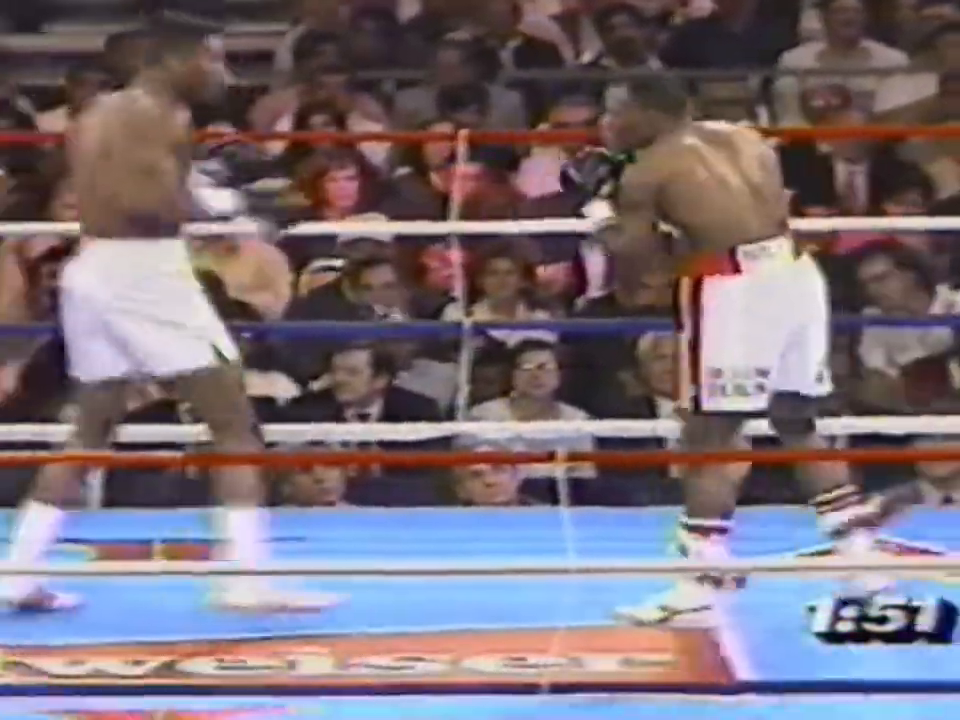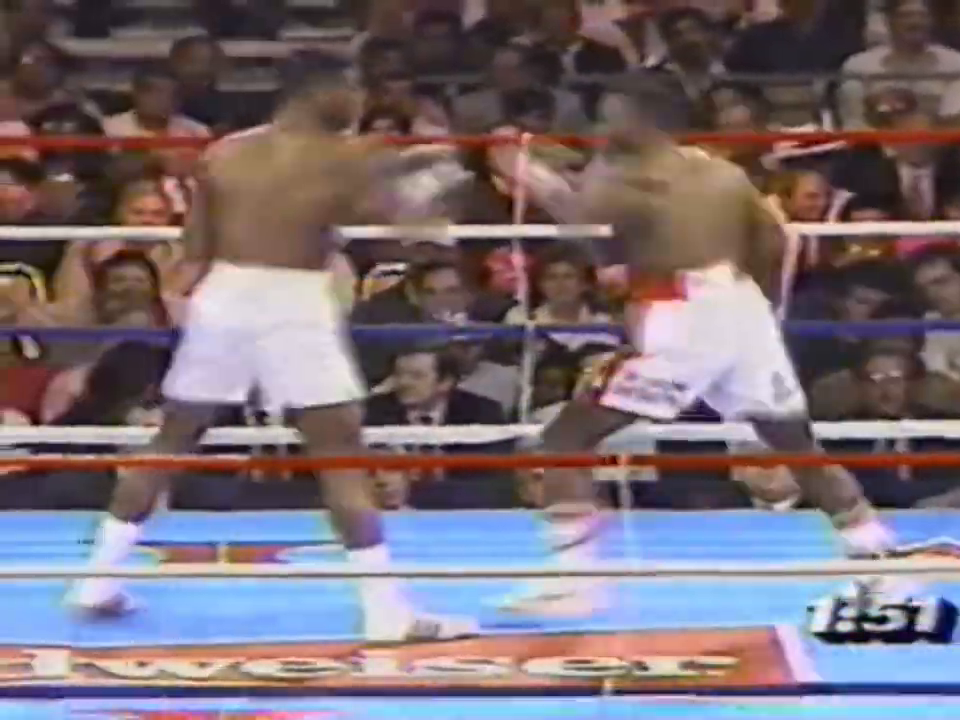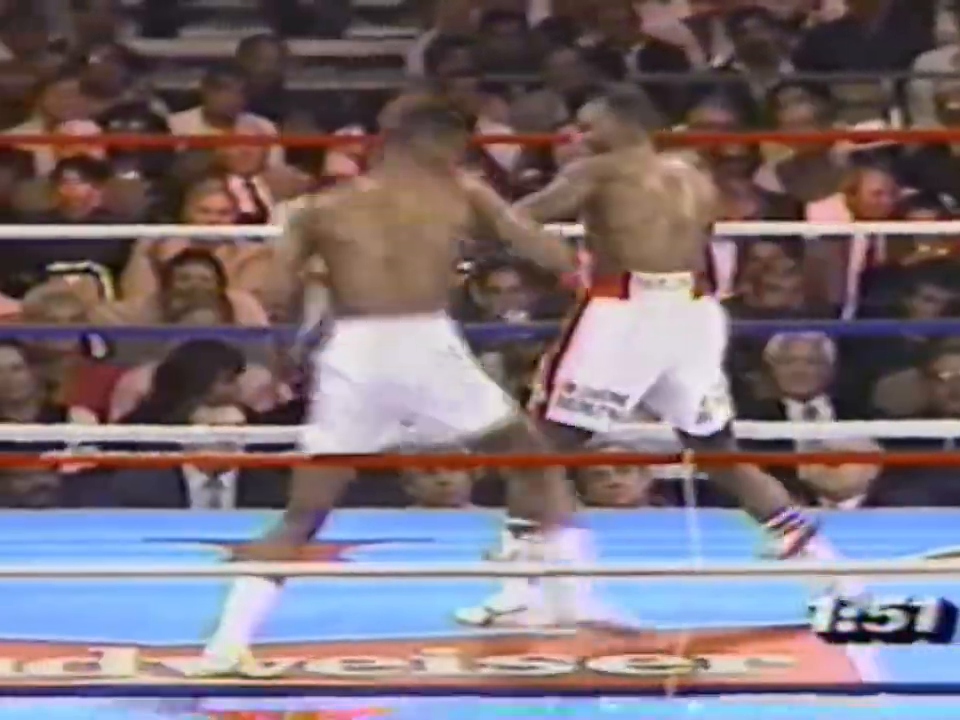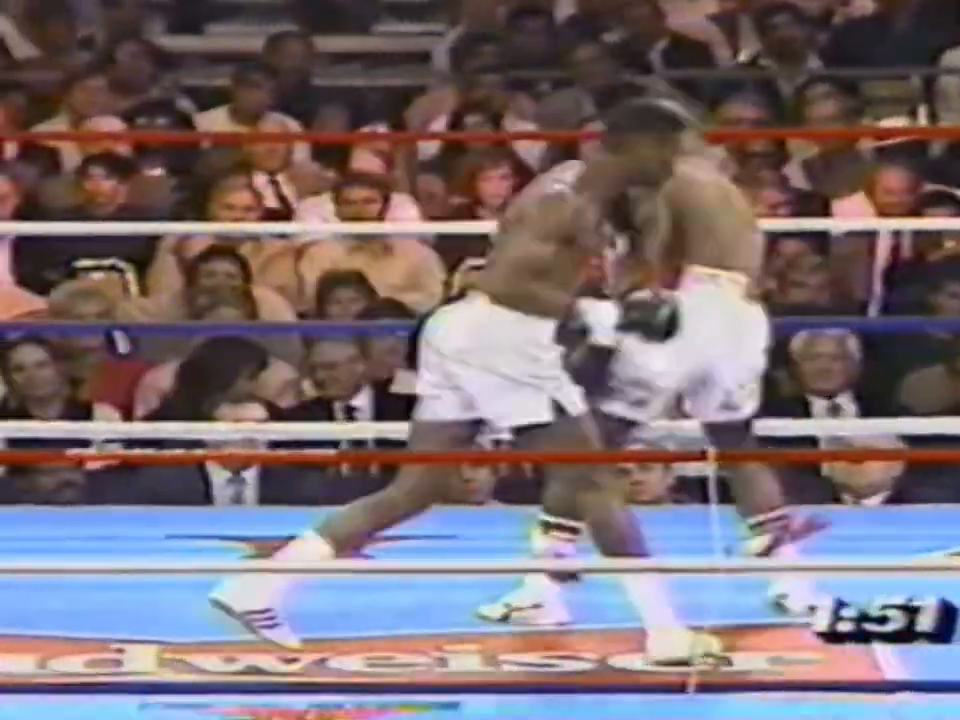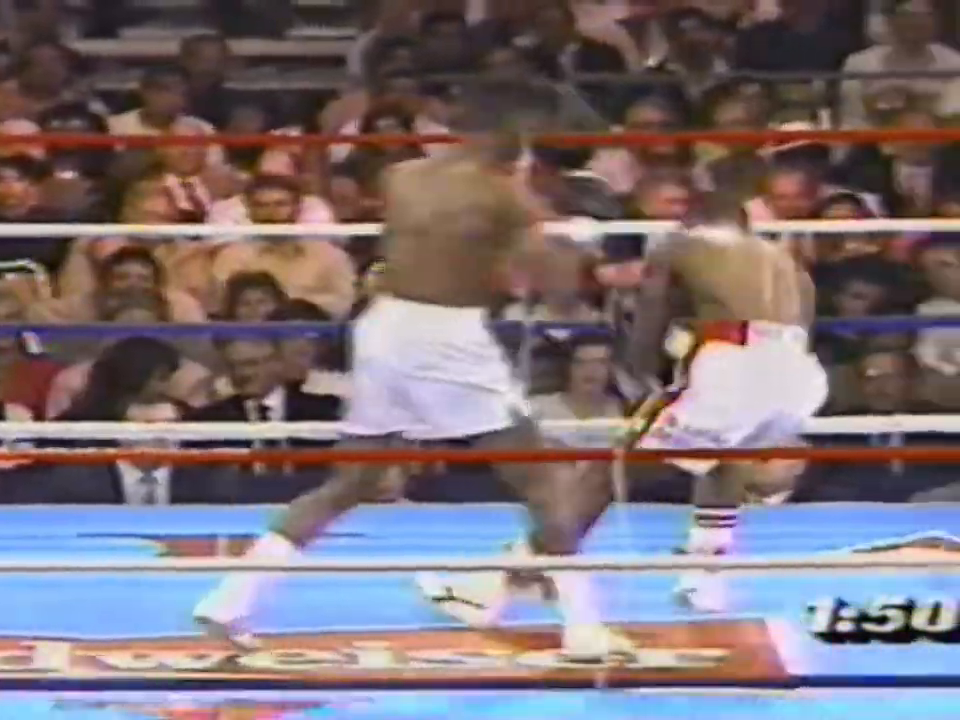
dt=0.3s
person 1, frame 1
left shoulder: (97, 112)
right shoulder: (163, 116)
right elbow: (133, 195)
left wrist: (198, 182)
left hip: (89, 276)
right hip: (147, 275)
left knee: (90, 433)
right knee: (234, 425)
right ankle: (248, 576)
person 1, frame 2
left shoulder: (220, 154)
right shoulder: (351, 153)
left elbow: (198, 247)
right elbow: (399, 213)
right wrist: (426, 181)
left hip: (222, 300)
right hip: (297, 310)
left knee: (171, 445)
right knee: (343, 462)
left ankle: (99, 584)
right ankle: (389, 615)
person 1, frame 3
left shoulder: (324, 209)
right shoulder: (464, 191)
left elbow: (283, 283)
right elbow: (541, 250)
left hip: (353, 355)
right hip: (427, 350)
left knee: (304, 512)
right knee: (541, 466)
left ankle: (228, 642)
right ankle: (578, 602)
person 1, frame 4
left shoulder: (567, 177)
right shoulder: (575, 204)
right elbow: (511, 273)
left hip: (459, 331)
right hip: (507, 344)
left knee: (414, 490)
right knee: (593, 485)
right ankle: (664, 630)
person 1, frame 5
left shoulder: (402, 178)
right shoulder: (505, 195)
right elbow: (544, 276)
left hip: (385, 330)
right hip: (451, 341)
left knee: (344, 485)
right knee: (539, 483)
left ankle: (229, 602)
right ankle: (584, 628)
person 2, frame 1
left shoulder: (647, 174)
right shoulder: (741, 138)
left elbow: (636, 256)
left wrist: (597, 209)
left hip: (734, 292)
right hip: (795, 279)
left knee: (709, 441)
right knee: (799, 427)
left ankle: (705, 584)
right ankle: (857, 545)
person 2, frame 2
left shoulder: (635, 171)
right shoulder: (722, 171)
left elbow: (576, 210)
right elbow: (772, 241)
left wrist: (527, 172)
left hip: (678, 320)
right hip: (741, 309)
left knee: (567, 437)
right knee: (793, 446)
left ankle: (573, 576)
person 2, frame 3
left shoulder: (595, 170)
right shoulder: (696, 180)
left elbow: (534, 212)
left hip: (623, 317)
right hip: (692, 315)
right knee: (720, 453)
left ankle: (521, 590)
person 2, frame 4
left shoulder: (671, 179)
right shoulder: (716, 182)
left elbow: (655, 253)
right hip: (736, 315)
right knee: (735, 447)
left ankle: (546, 588)
right ankle: (789, 575)
person 2, frame 5
left shoulder: (675, 246)
right shoulder: (785, 261)
left elbow: (646, 340)
left hip: (731, 367)
right hip: (798, 377)
left knee: (609, 468)
right knee: (719, 460)
right ankle: (707, 577)
